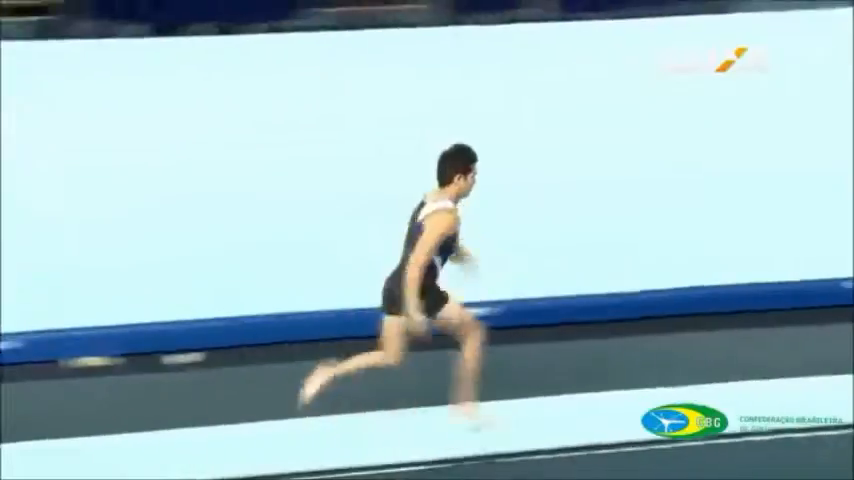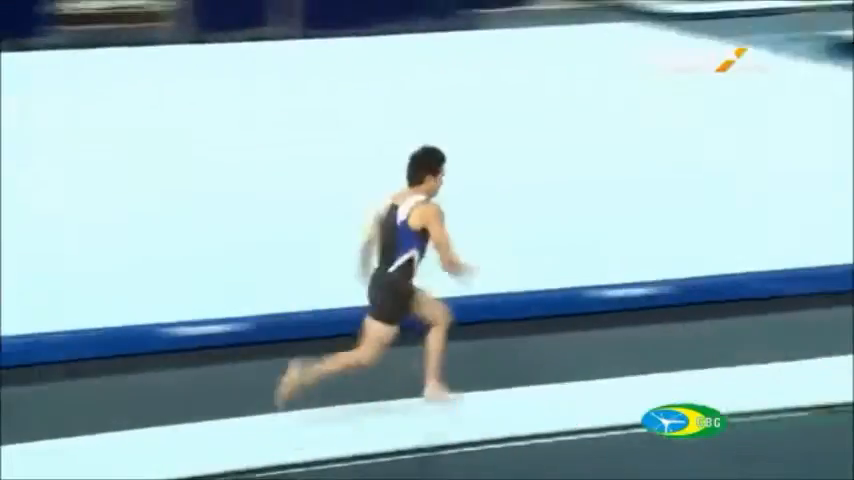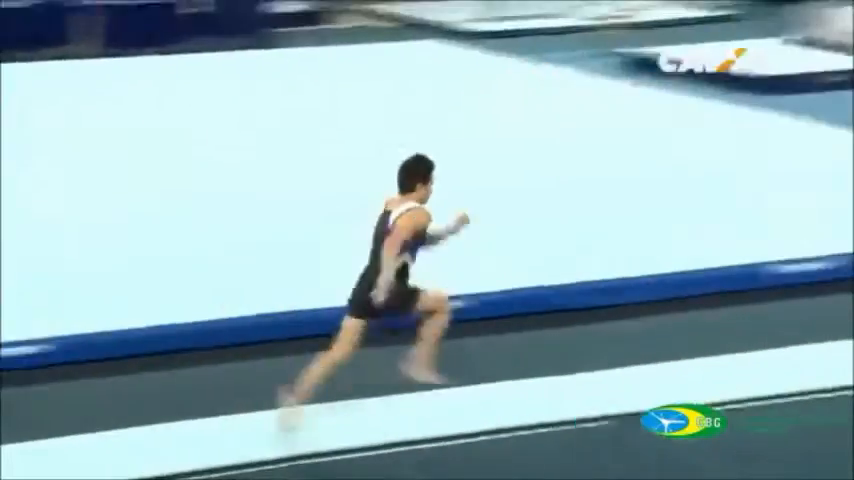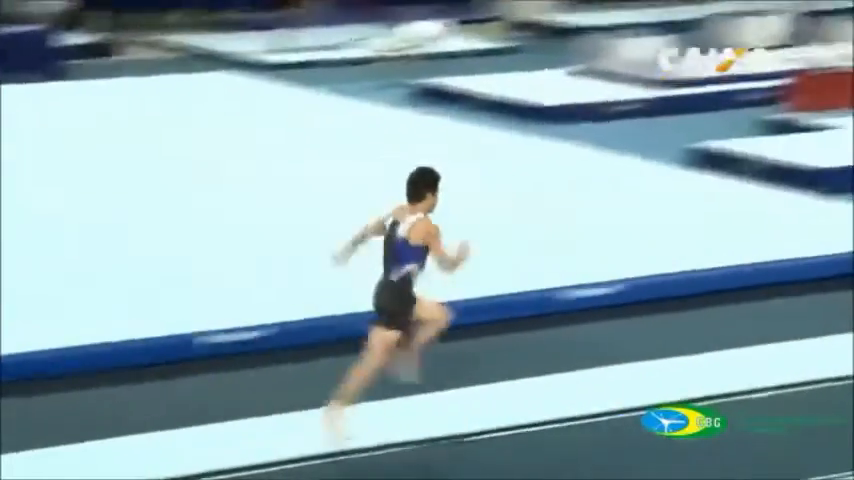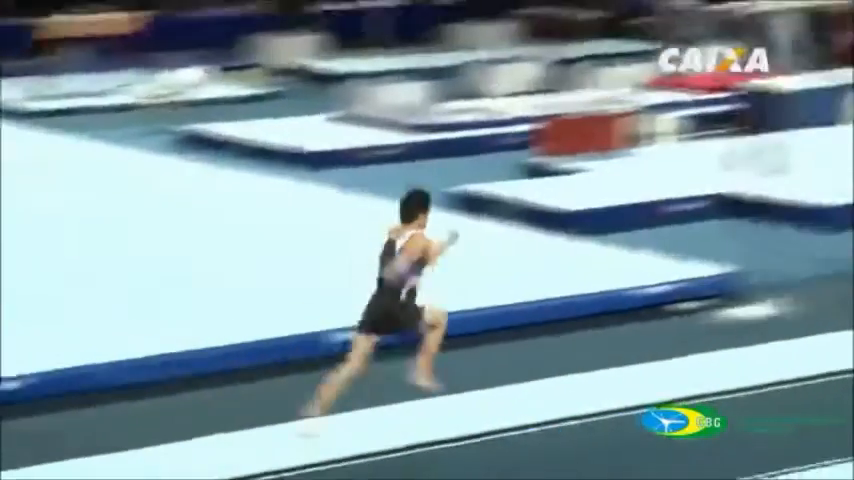
dt=0.2s
person 1, frame 1
left shoulder: (430, 201)
right shoulder: (446, 217)
right elbow: (417, 261)
left wrist: (458, 252)
right wrist: (413, 309)
left hip: (398, 286)
right hip: (414, 292)
left knee: (392, 357)
right knee: (473, 332)
left ankle: (328, 372)
right ankle: (466, 404)
person 1, frame 2
left shoulder: (393, 202)
right shoulder: (430, 211)
left elbow: (372, 239)
right elbow: (447, 260)
left wrist: (367, 272)
right wrist: (460, 268)
left hip: (383, 283)
right hip: (395, 289)
left knee: (441, 317)
right knee: (367, 356)
left ankle: (433, 385)
right ankle: (303, 373)
person 1, frame 3
left shoulder: (389, 206)
right shoulder: (418, 216)
right elbow: (392, 243)
left wrist: (451, 229)
right wrist: (384, 283)
left hip: (365, 287)
right hip: (389, 290)
left knee: (339, 351)
right knee: (442, 306)
left ankle: (294, 400)
right ankle: (420, 364)
person 1, frame 4
left shoulder: (394, 215)
right shoulder: (426, 227)
left elbow: (366, 232)
right elbow: (446, 265)
left wrist: (348, 250)
right wrist: (461, 255)
left hip: (387, 291)
right hip: (397, 297)
left knee: (441, 315)
right knee: (374, 362)
left ankle: (404, 355)
right ankle: (335, 412)
person 1, frame 5
left shoulder: (391, 235)
right shoulder: (419, 242)
right elbow: (400, 263)
left wrist: (441, 246)
left hip: (376, 307)
right hip: (401, 310)
left knee: (352, 366)
right knee: (440, 319)
left ankle: (313, 415)
right ankle: (422, 373)
